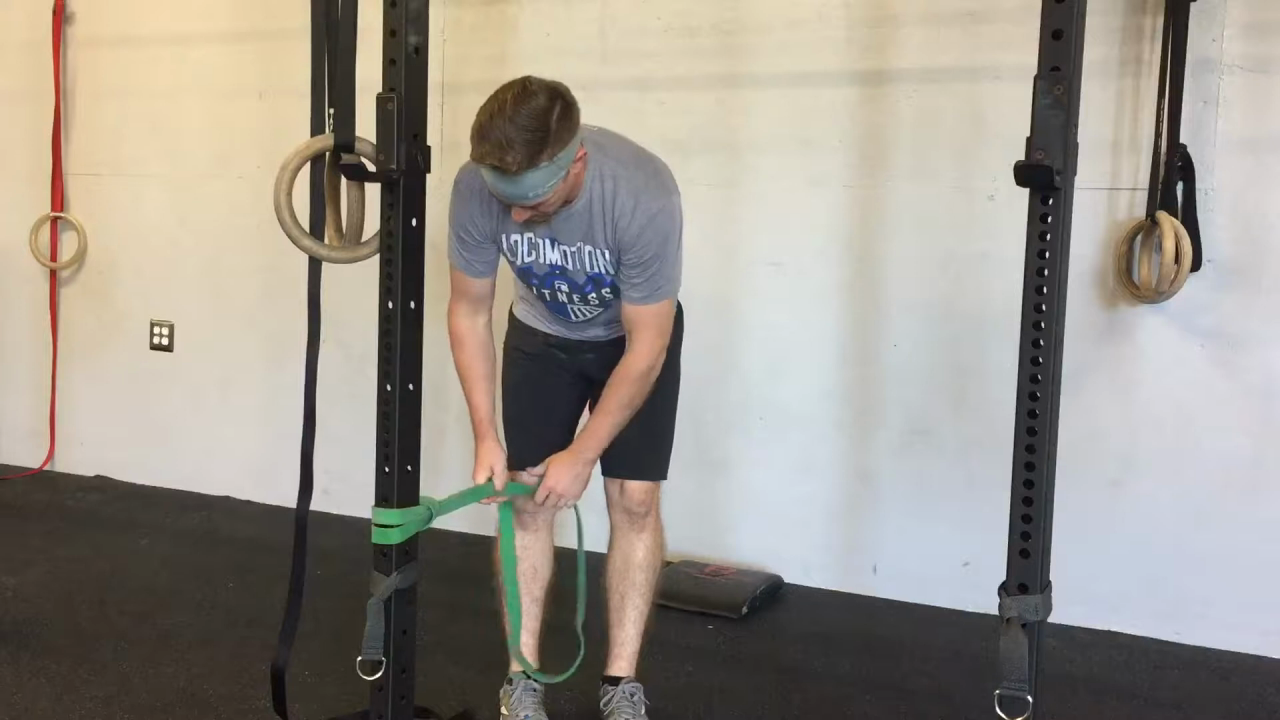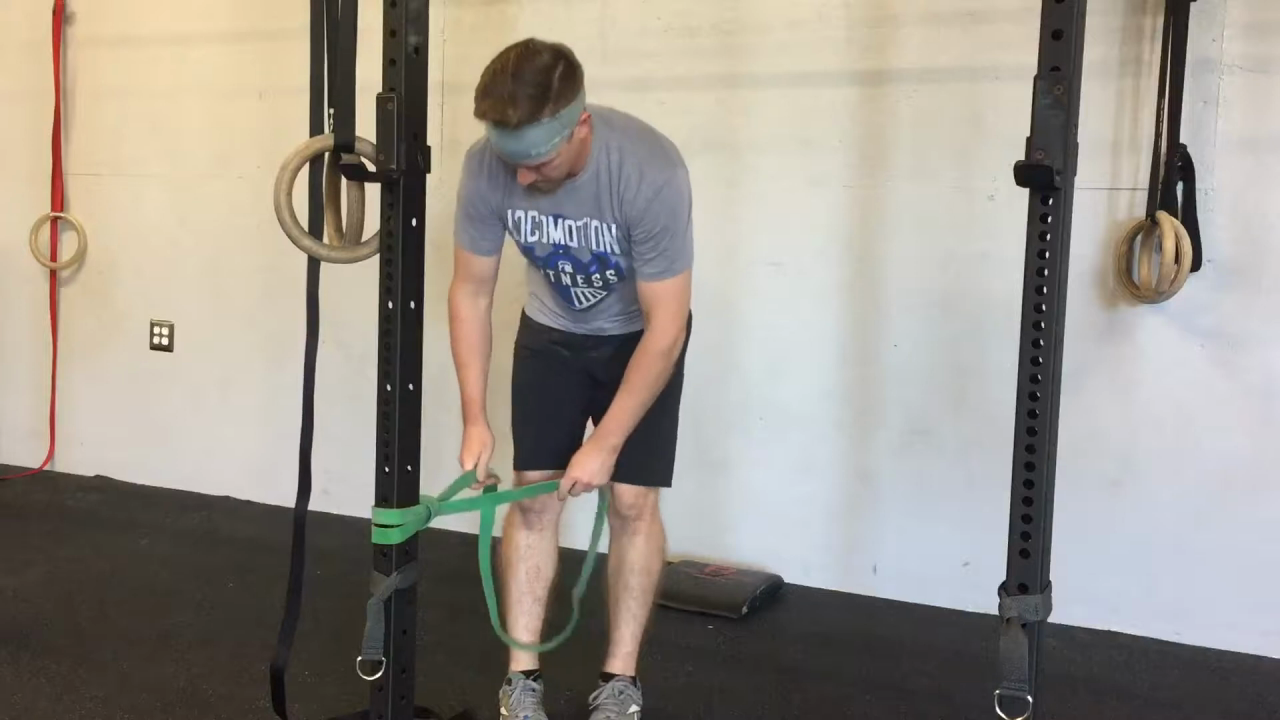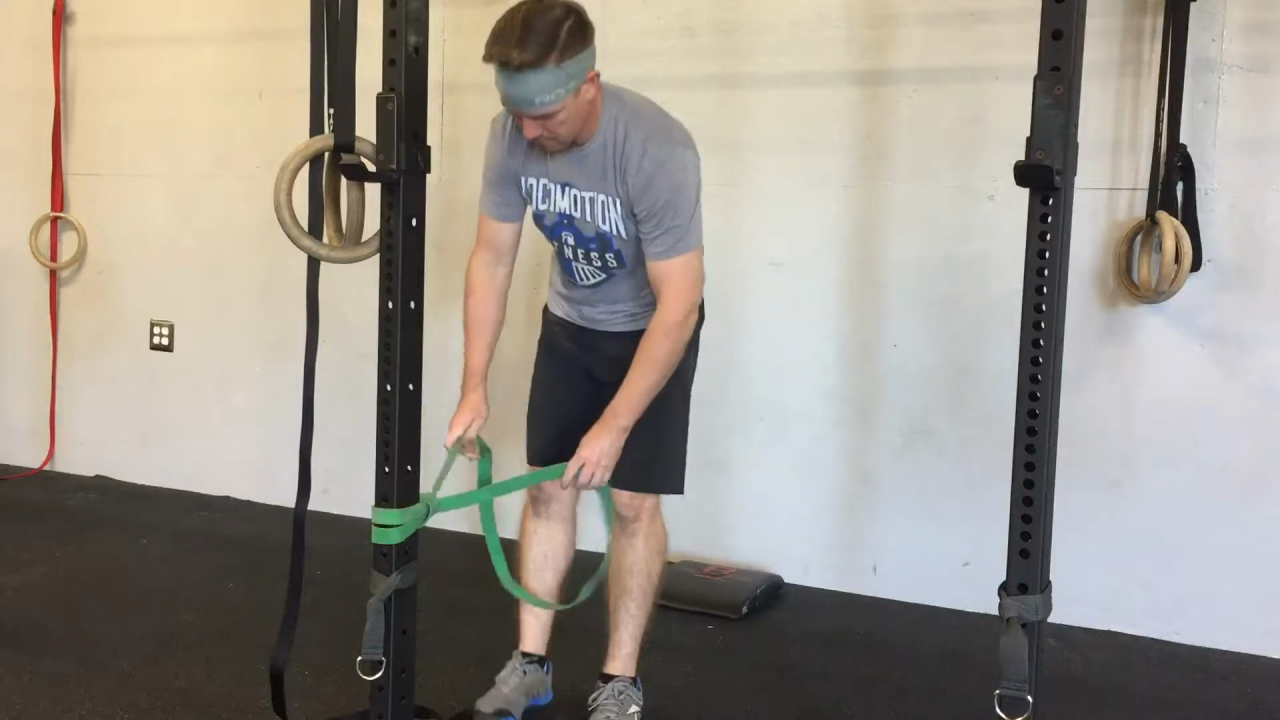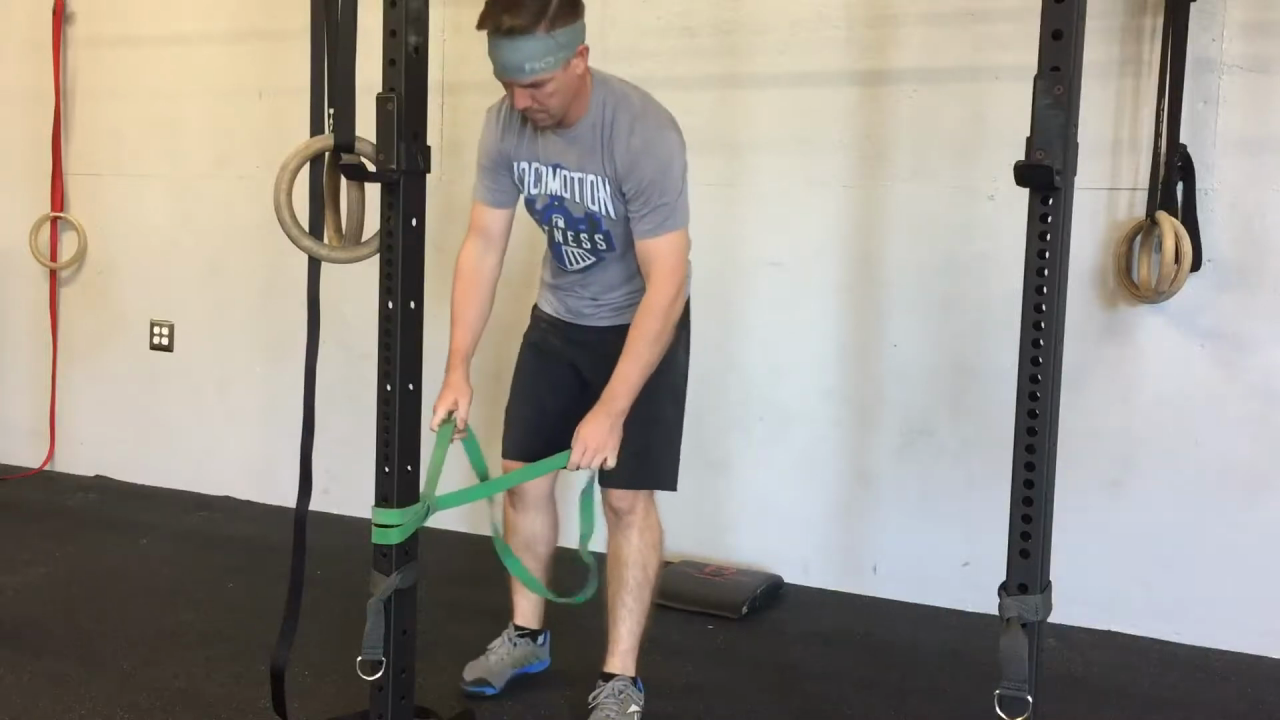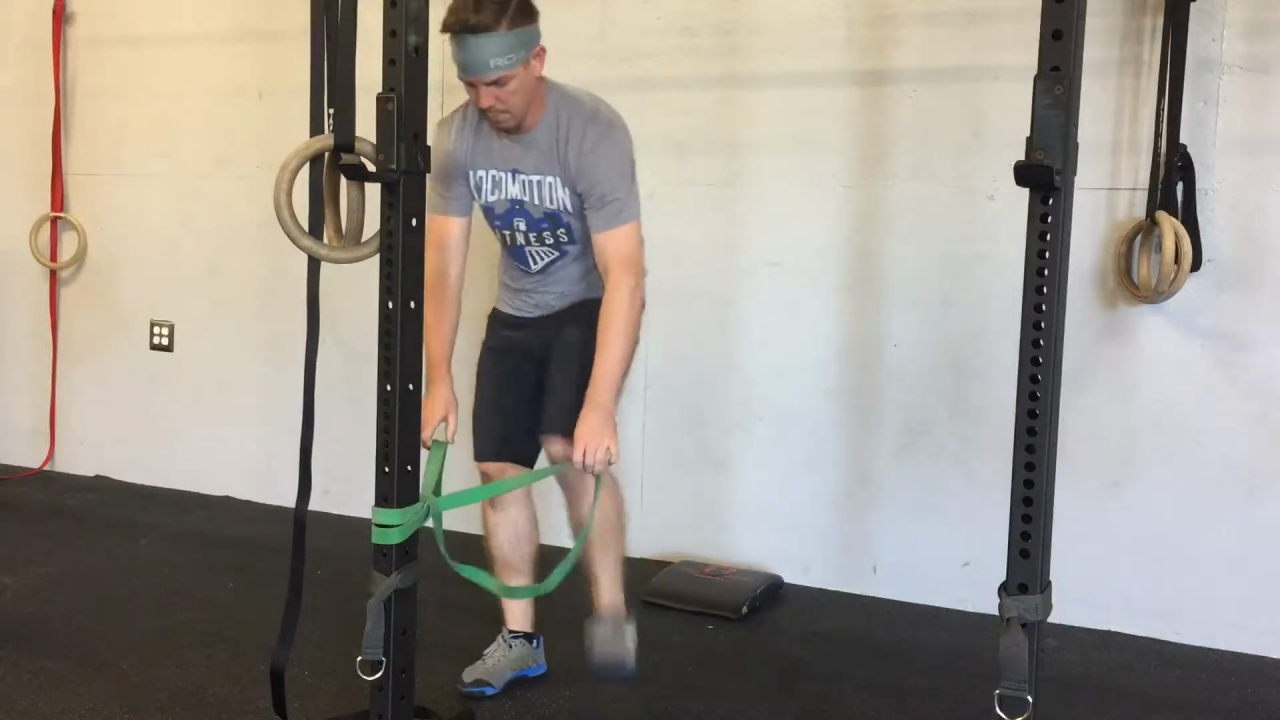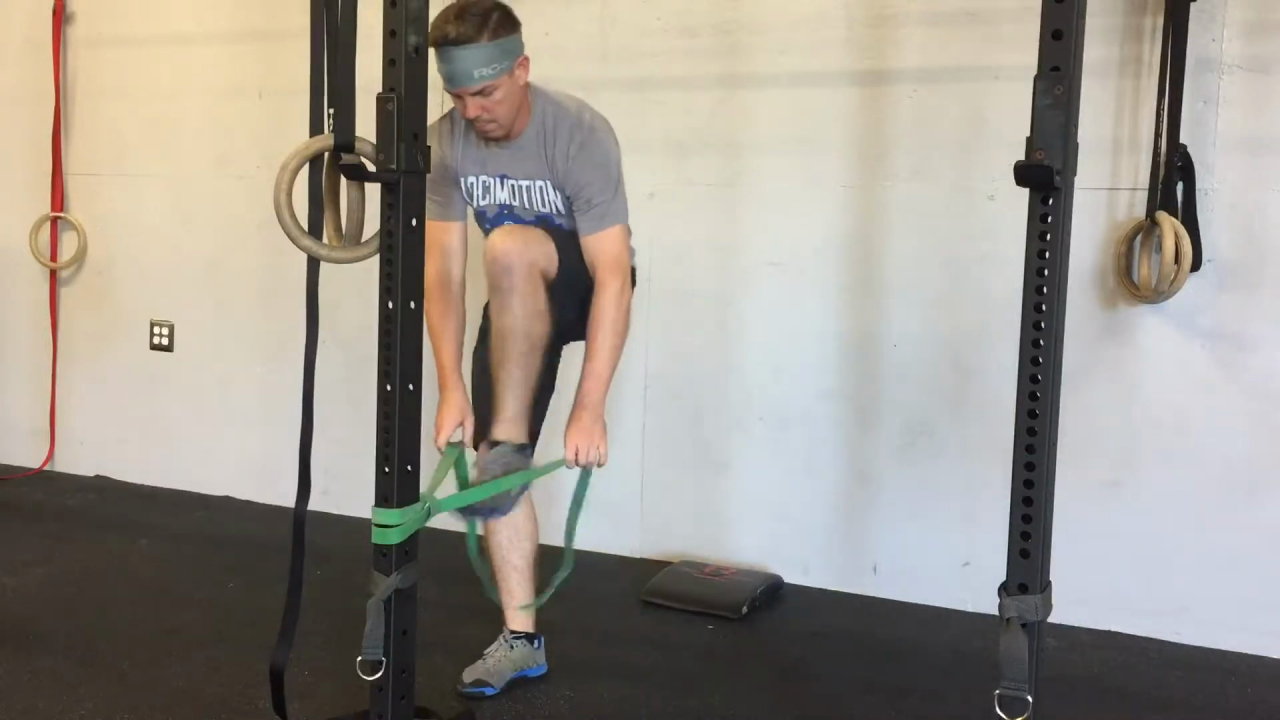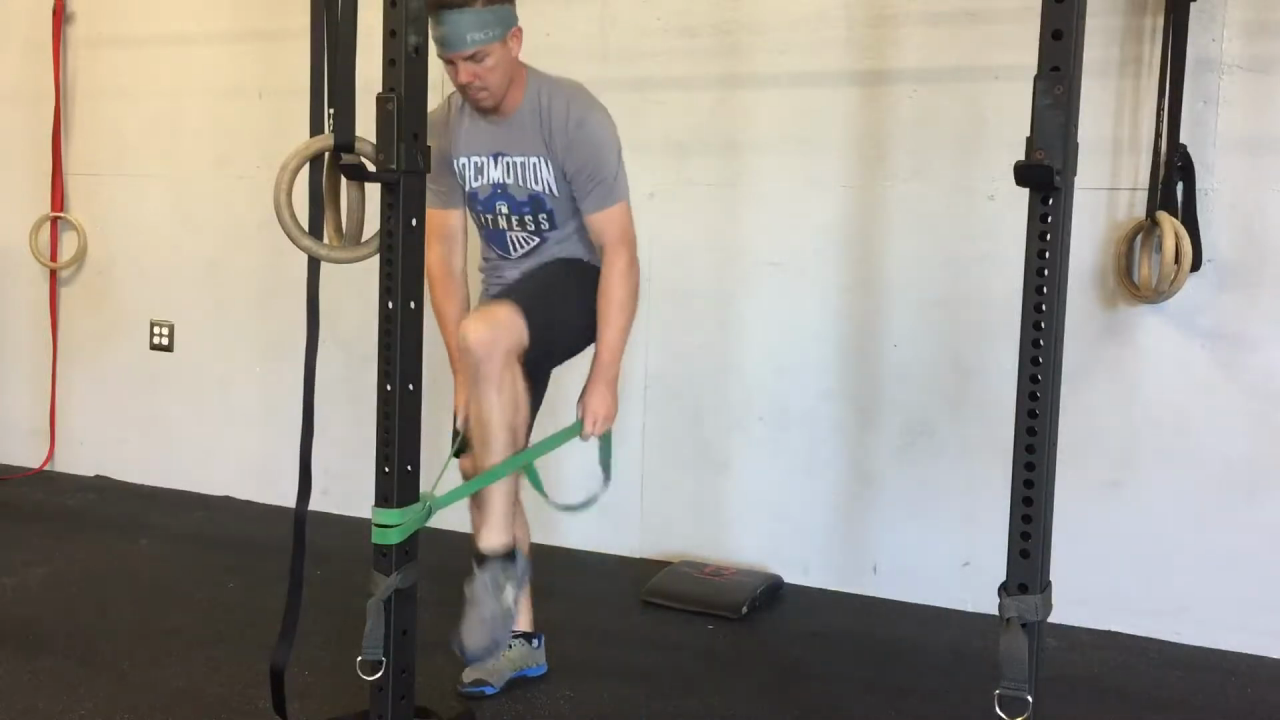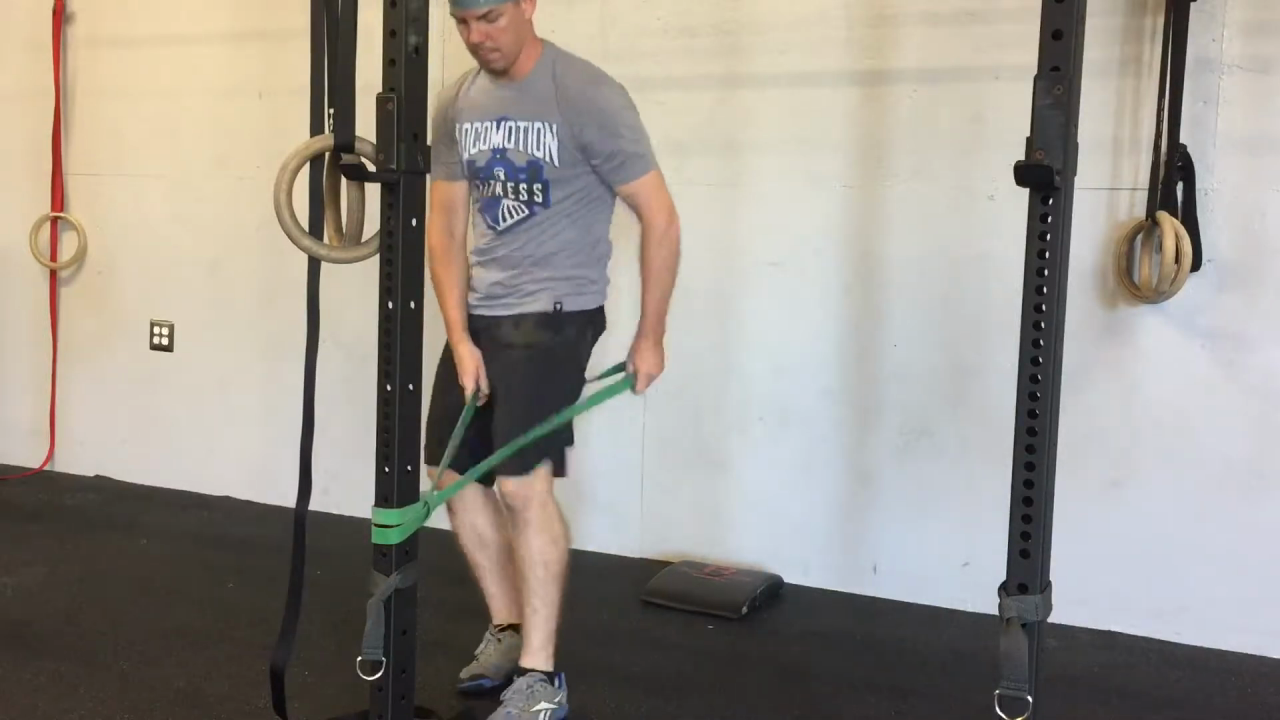
dt=0.3s
person 1, frame 1
left shoulder: (644, 196)
right shoulder: (476, 188)
left elbow: (645, 350)
right elbow: (469, 312)
left wrist: (581, 454)
right wrist: (486, 435)
left hip: (634, 338)
right hip: (540, 335)
left knee: (634, 498)
right knee: (527, 495)
person 1, frame 2
left shoulder: (650, 170)
right shoulder: (486, 165)
left elbow: (666, 328)
right elbow: (471, 292)
left wrist: (606, 442)
right wrist: (474, 419)
left hip: (639, 335)
right hip: (551, 333)
left knee: (632, 500)
right knee: (533, 496)
person 1, frame 3
left shoulder: (658, 151)
right shoulder: (511, 137)
left elbow: (678, 308)
right elbow: (490, 261)
left wrist: (614, 427)
right wrist: (474, 387)
left hip: (651, 331)
right hip: (570, 324)
left knee: (633, 503)
right knee: (548, 489)
right ankle: (531, 661)
person 1, frame 4
left shoulder: (643, 132)
right shoulder: (504, 125)
left elbow: (666, 286)
right elbow: (482, 247)
left wrist: (611, 410)
right wrist: (457, 370)
left hip: (641, 324)
right hip: (557, 319)
left knee: (626, 497)
right knee: (523, 476)
right ankle: (527, 634)
person 1, frame 5
left shoulder: (594, 132)
right shoulder: (455, 138)
left elbow: (623, 276)
right elbow: (443, 262)
left wrist: (599, 406)
right wrist: (438, 379)
left hip: (589, 304)
right hip: (517, 312)
left knee: (576, 459)
right knee: (499, 470)
left ankle: (610, 611)
right ankle: (520, 638)
person 1, frame 6
left shoulder: (580, 136)
right shoulder: (445, 143)
left elbow: (611, 278)
right elbow: (443, 269)
left wrist: (589, 409)
right wrist: (451, 388)
left hip: (583, 277)
right hip: (518, 297)
left knee: (507, 247)
right knee: (490, 461)
left ankle: (513, 436)
right ankle: (522, 638)
person 1, frame 7
left shoulder: (573, 117)
right shoulder: (444, 129)
left elbow: (618, 252)
right elbow: (442, 250)
left wrist: (605, 377)
right wrist: (455, 364)
left hip: (572, 278)
right hip: (504, 294)
left knee: (486, 334)
right knee: (479, 459)
left ankle: (500, 561)
right ankle: (521, 636)
person 1, frame 8
left shoulder: (587, 95)
right shoulder: (456, 105)
left elbow: (657, 215)
right elbow: (445, 227)
left wrist: (649, 335)
right wrist: (460, 339)
left hip: (557, 310)
right hip: (483, 311)
left knee: (520, 483)
right knee: (451, 472)
right ankle: (508, 629)
